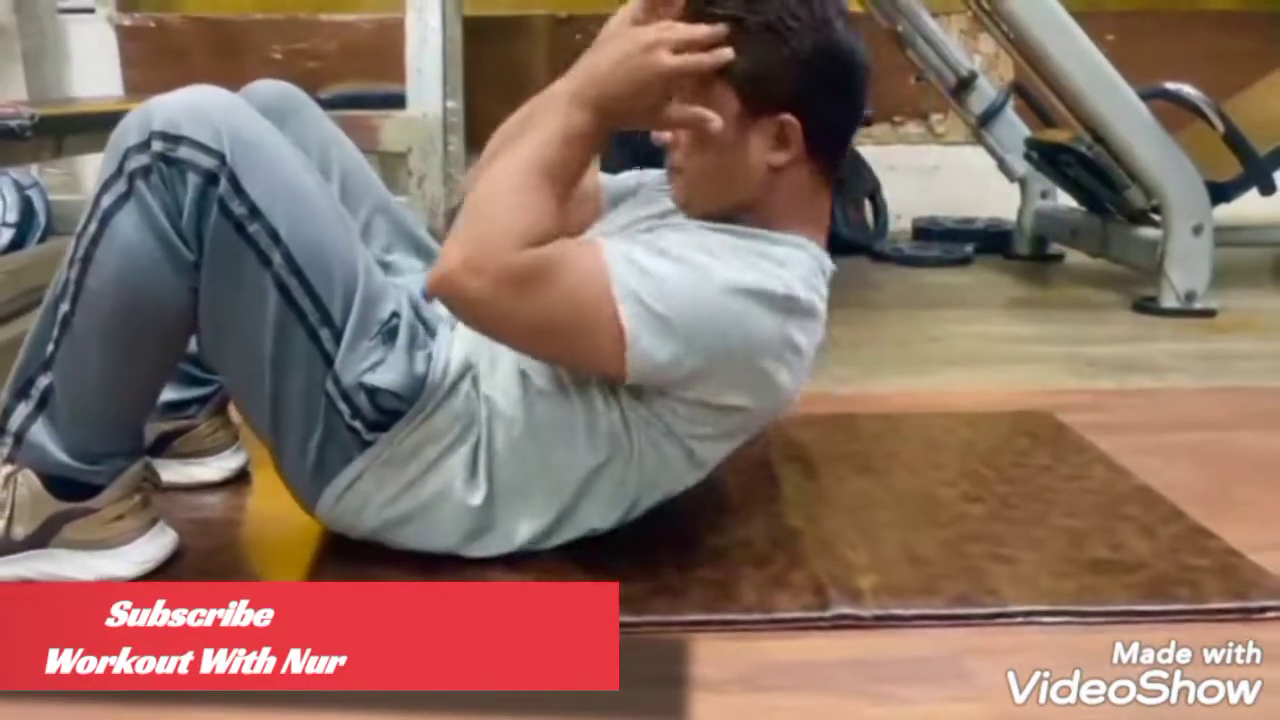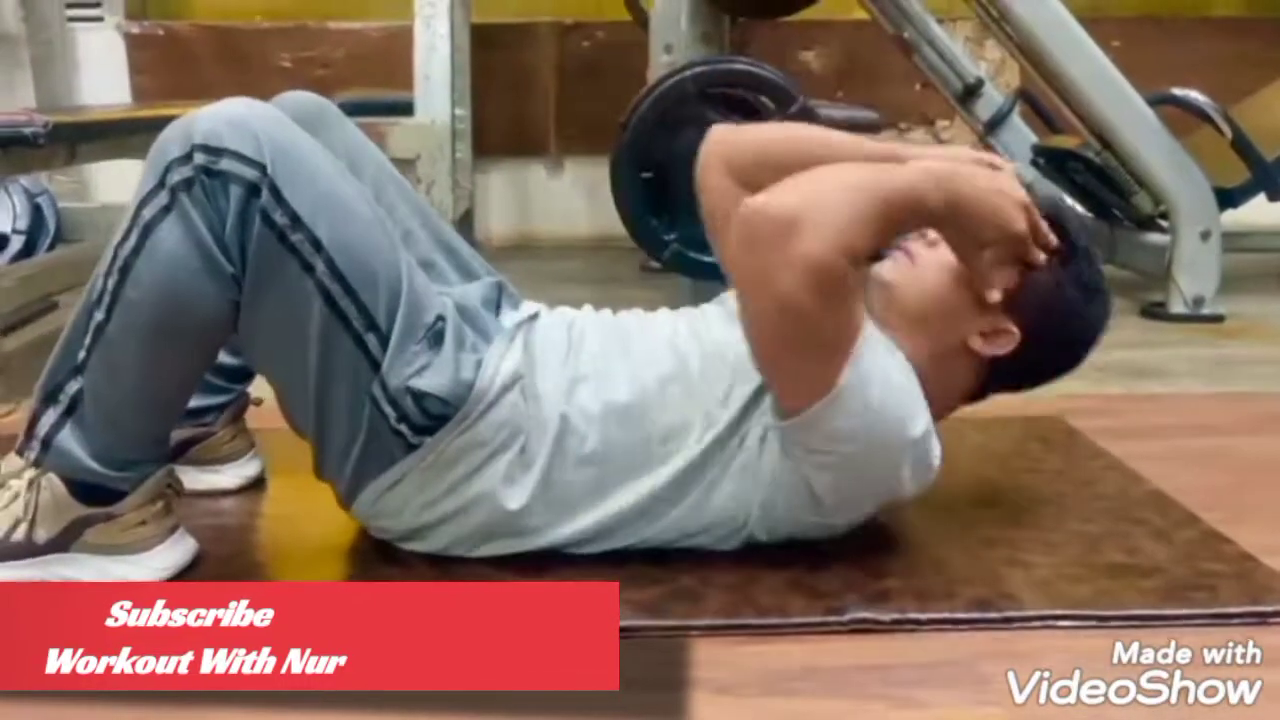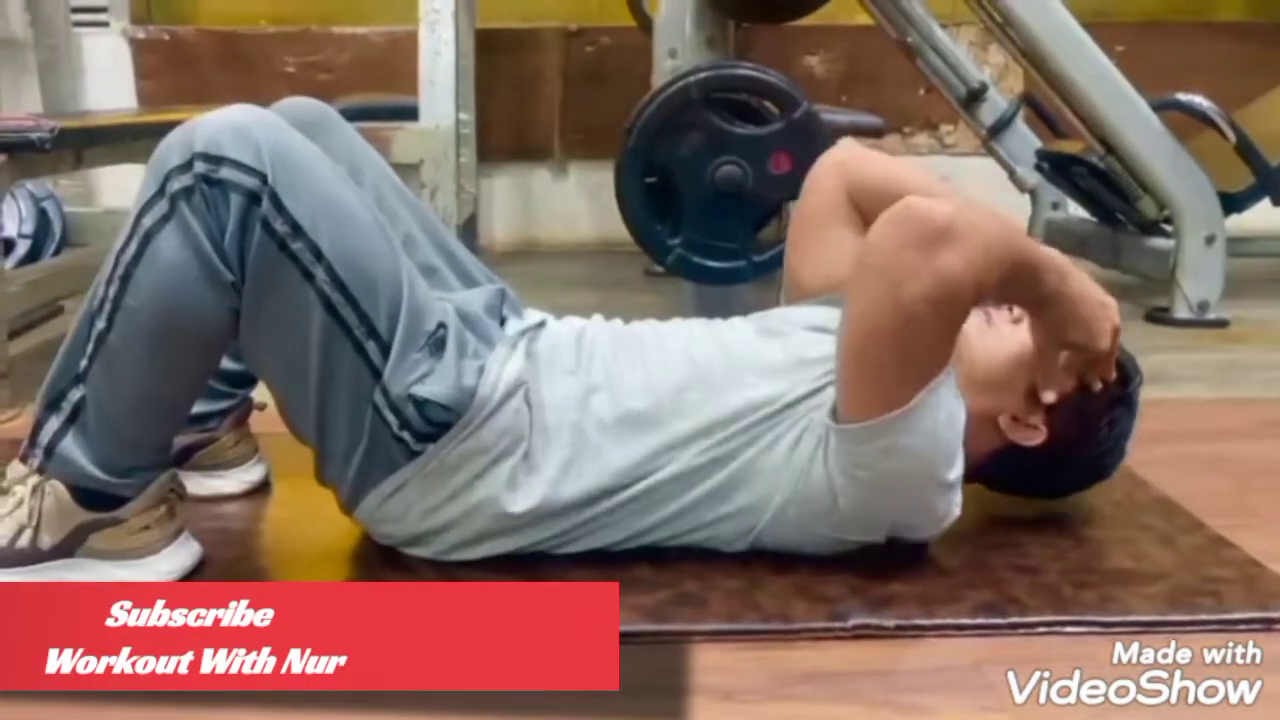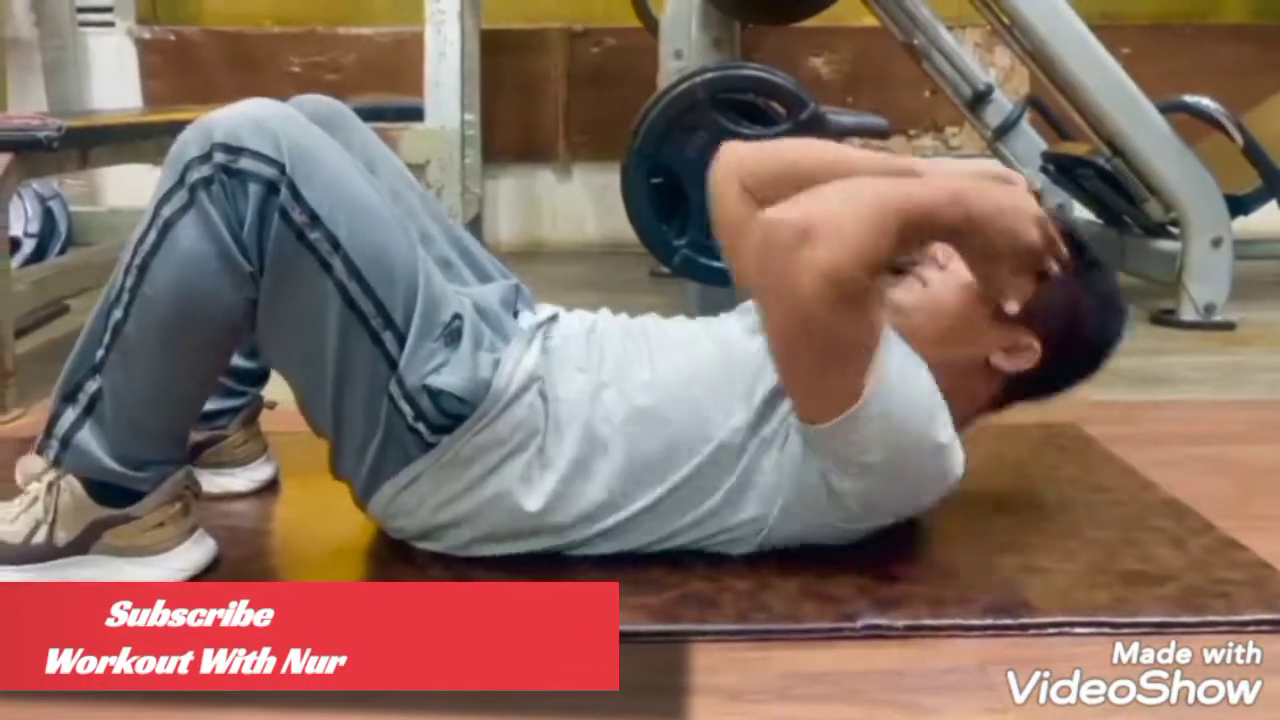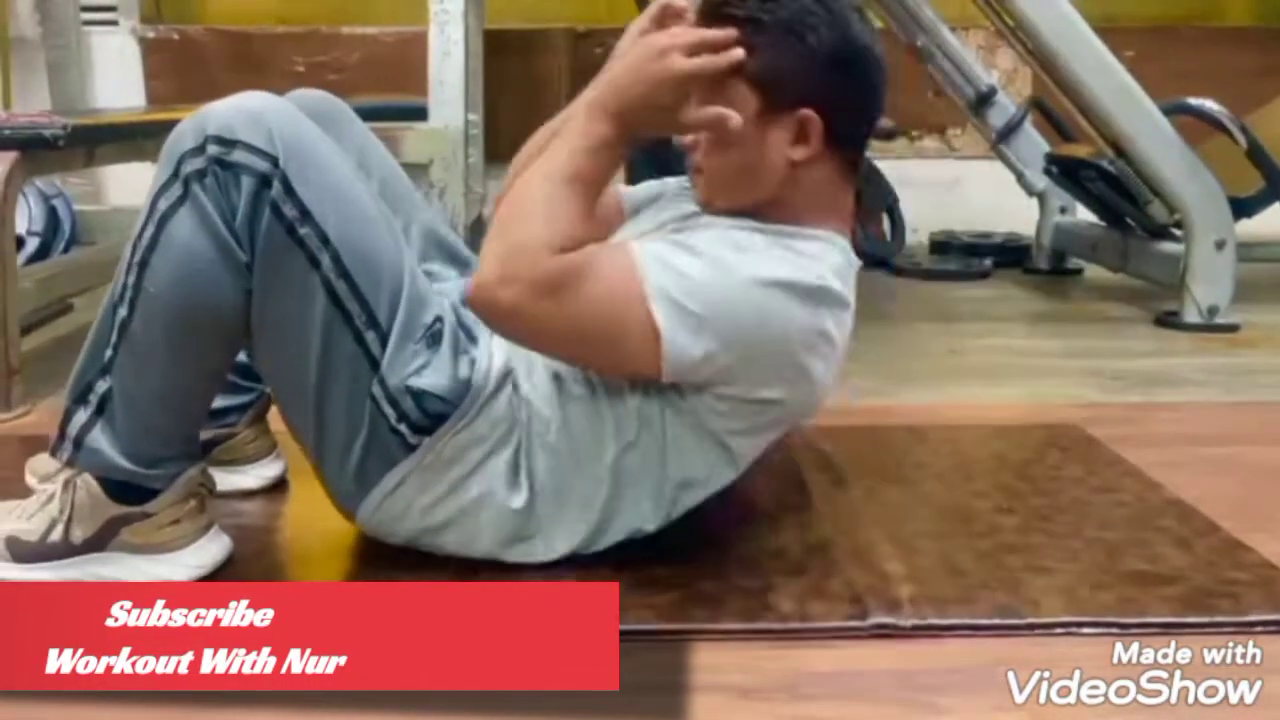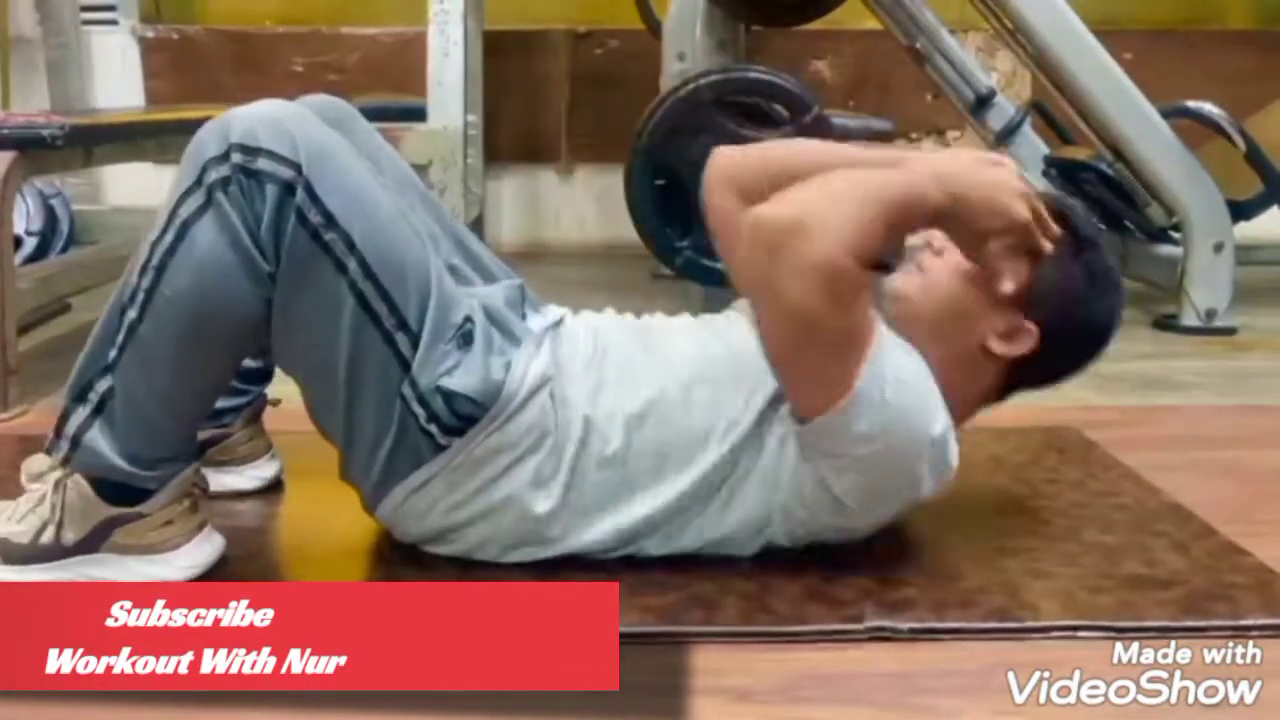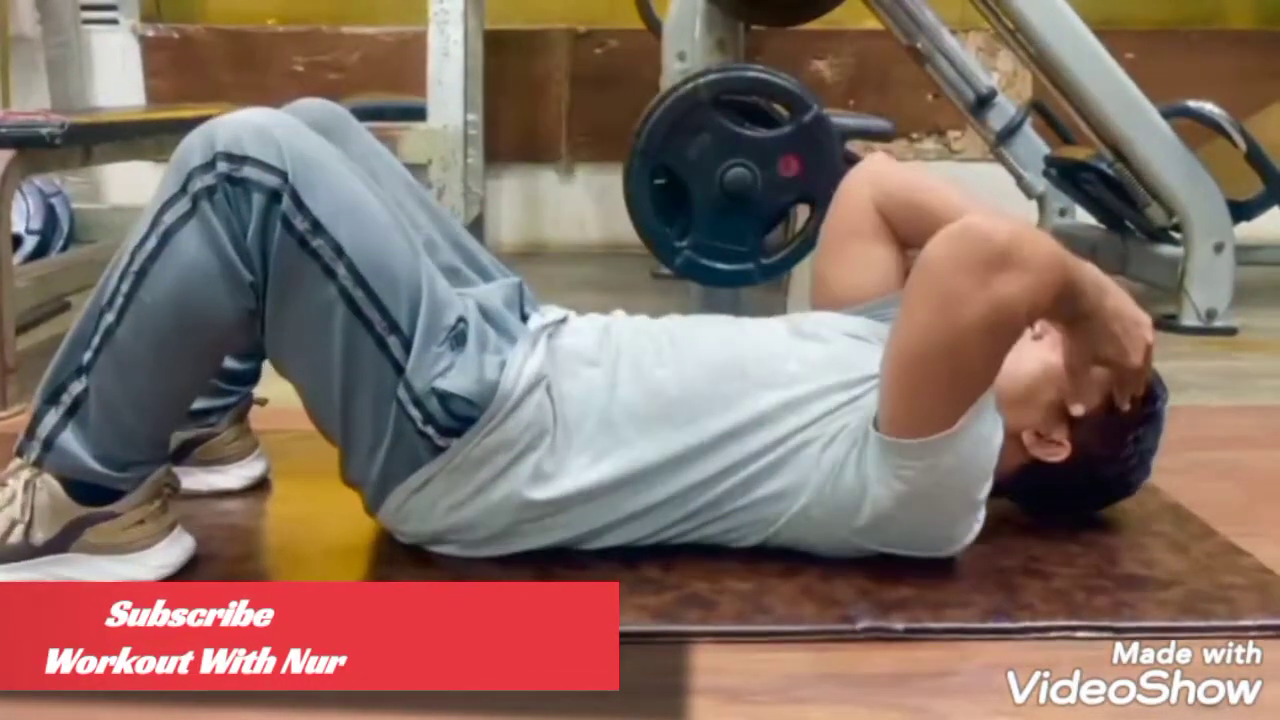
dt=0.4s
person 1, frame 1
left shoulder: (747, 302)
right shoulder: (727, 219)
left elbow: (479, 271)
right elbow: (509, 192)
left wrist: (602, 88)
right wrist: (601, 75)
left hip: (403, 444)
right hip: (436, 350)
left knee: (178, 142)
right knee: (266, 112)
left ankle: (71, 496)
right ankle: (179, 416)
person 1, frame 2
left shoulder: (875, 432)
right shoulder: (855, 335)
left elbow: (781, 232)
right elbow: (726, 157)
left wrist: (933, 183)
right wrist: (915, 164)
left hip: (447, 439)
right hip: (500, 349)
left knee: (224, 155)
right knee: (291, 124)
right ankle: (191, 420)
person 1, frame 3
left shoulder: (896, 471)
right shoulder: (862, 357)
left elbow: (932, 239)
right elbow: (841, 174)
left wrist: (1053, 279)
right wrist: (1024, 262)
left hip: (451, 444)
right hip: (505, 354)
left knee: (223, 164)
right knee: (294, 129)
right ankle: (196, 426)
person 1, frame 4
left shoulder: (906, 438)
right shoulder: (878, 348)
left elbow: (797, 248)
right elbow: (736, 181)
left wrist: (946, 208)
right wrist: (942, 190)
left hip: (466, 444)
right hip: (526, 357)
left knee: (239, 150)
right knee: (306, 125)
left ankle: (102, 496)
right ankle: (205, 420)
person 1, frame 5
left shoulder: (775, 295)
right shoulder: (747, 218)
left elbow: (513, 283)
right elbow: (532, 217)
left wrist: (615, 105)
right wrist: (619, 94)
left hip: (444, 456)
right hip: (475, 378)
left knee: (235, 148)
right knee: (301, 123)
left ankle: (128, 498)
right ankle: (213, 422)
person 1, frame 6
left shoulder: (894, 437)
right shoulder: (873, 350)
left elbow: (785, 240)
right elbow: (729, 181)
left wrist: (934, 182)
right wrist: (924, 175)
left hip: (469, 446)
right hip: (520, 355)
left knee: (256, 159)
right knee: (309, 129)
left ankle: (113, 495)
right ankle: (202, 425)
person 1, frame 7
left shoulder: (926, 482)
right shoulder: (894, 358)
left elbow: (988, 258)
right elbow: (871, 188)
left wrist: (1089, 296)
right wrist: (1075, 288)
left hip: (471, 443)
right hip: (522, 355)
left knee: (243, 167)
right knee: (306, 130)
right ankle: (195, 424)
